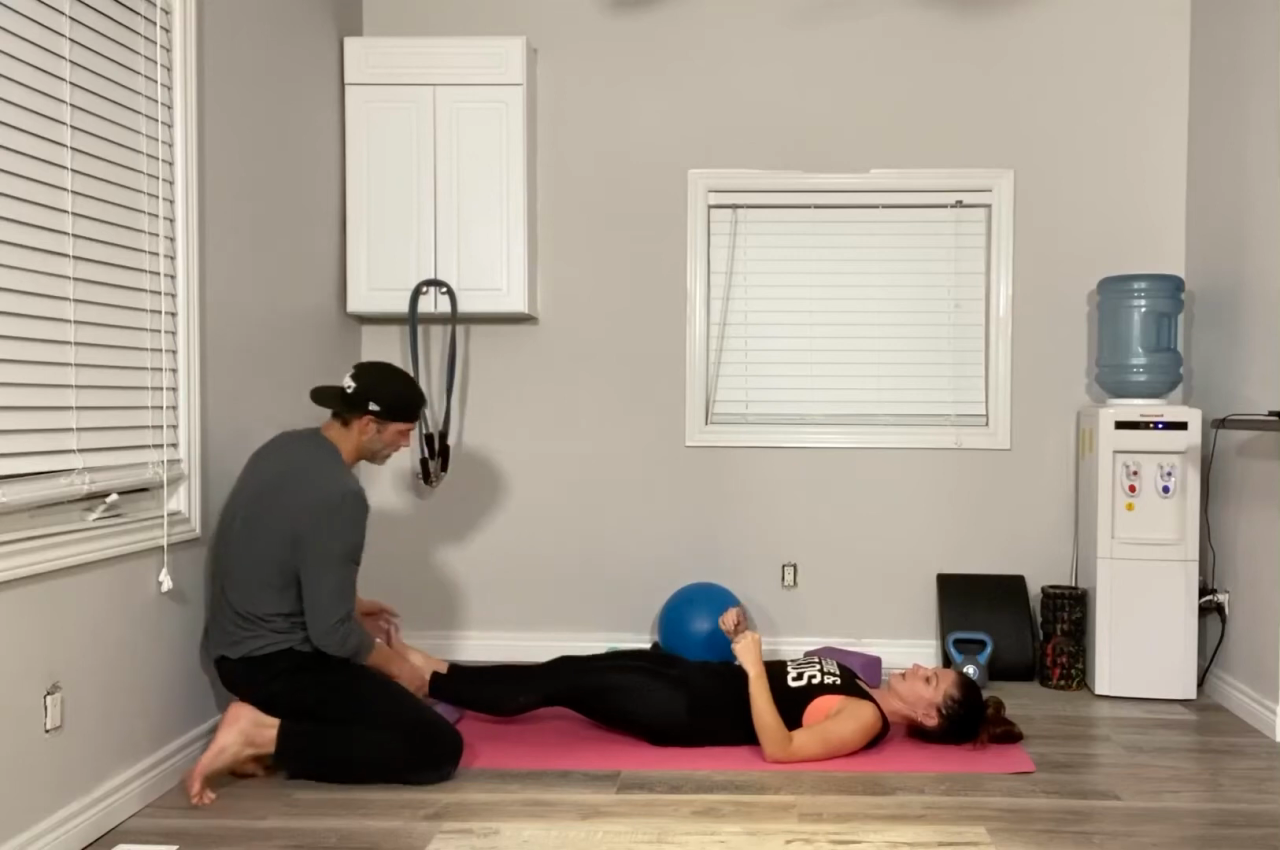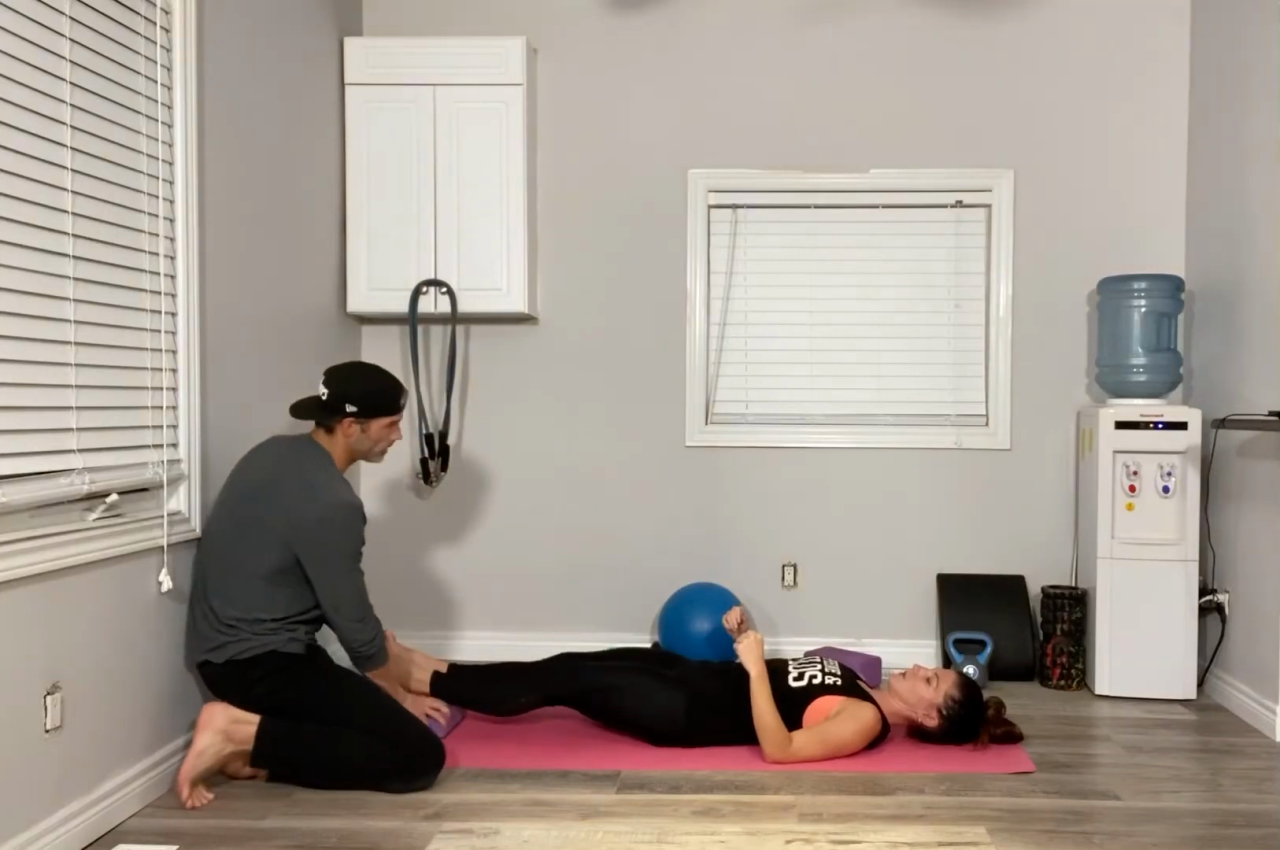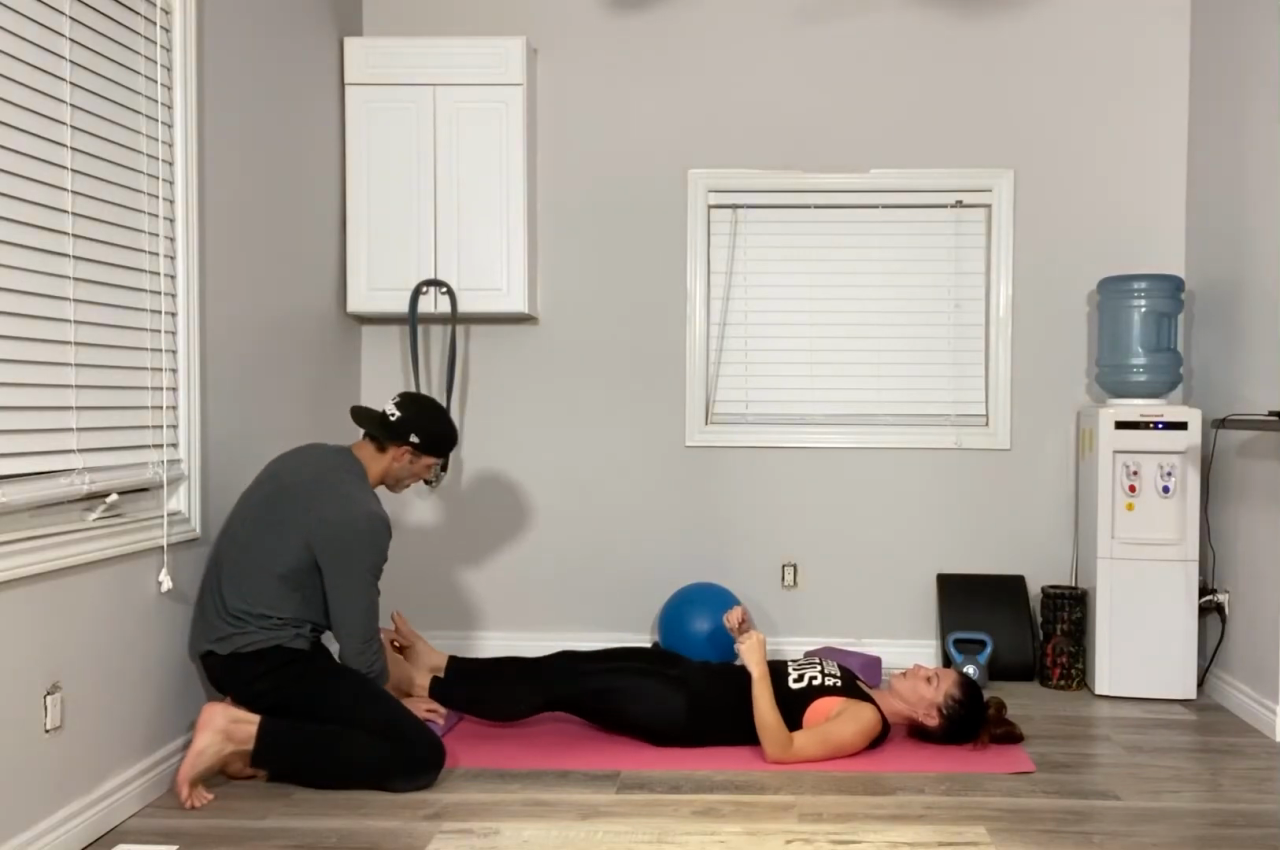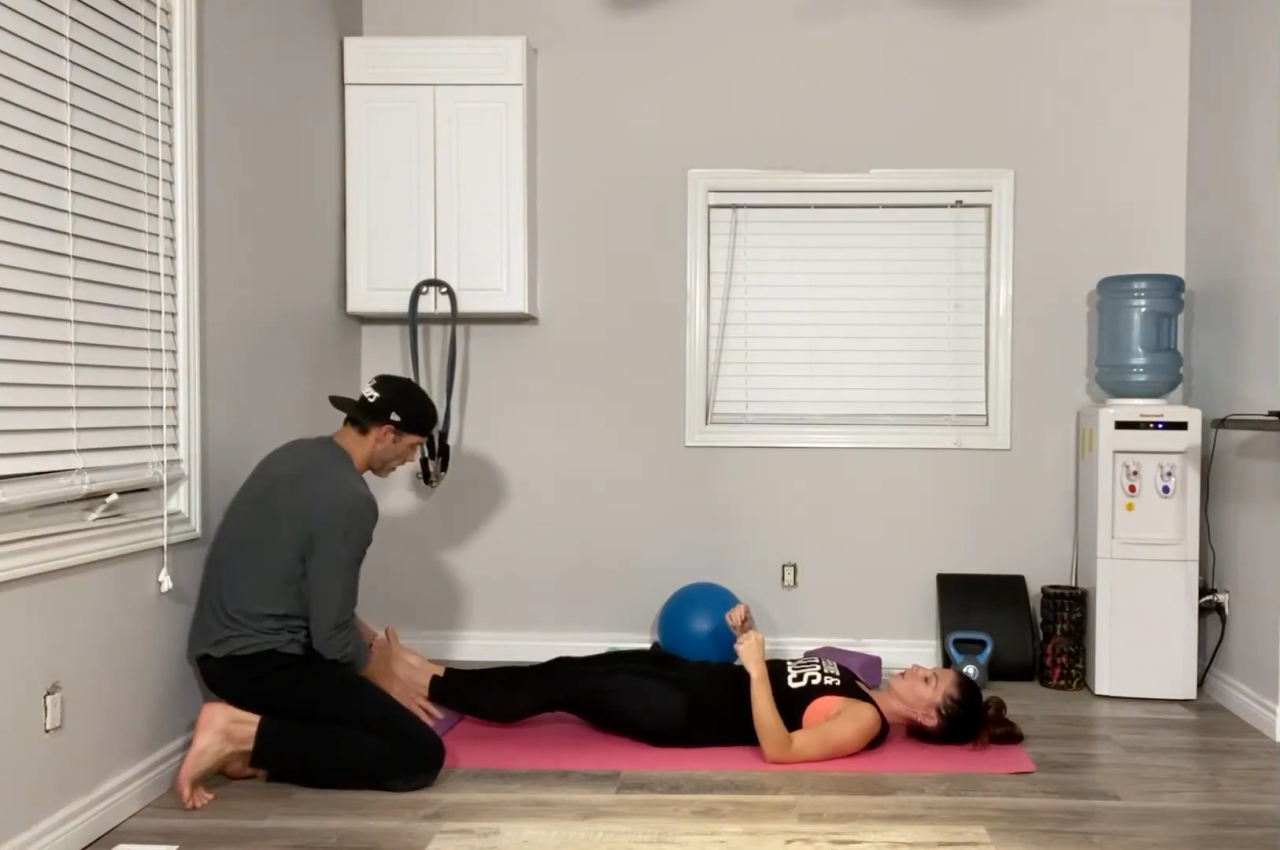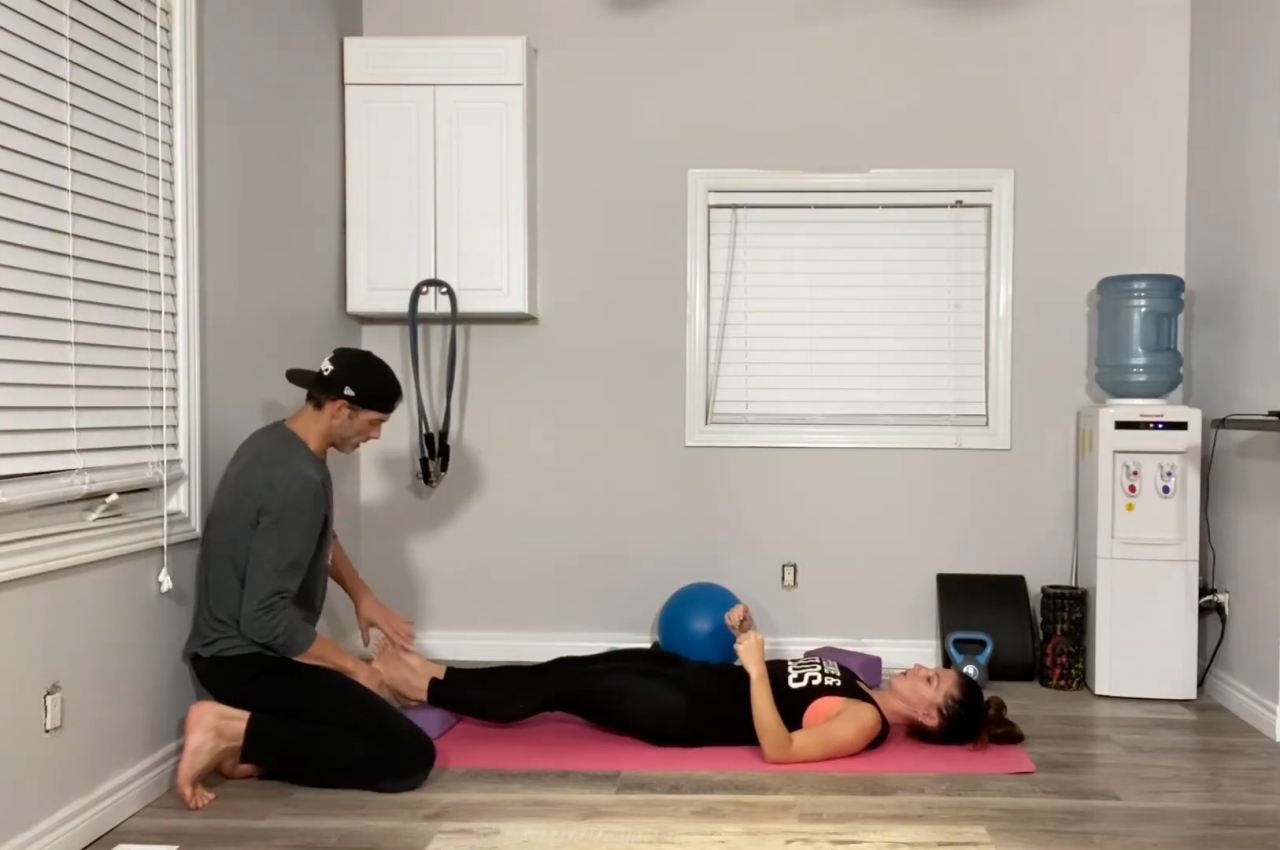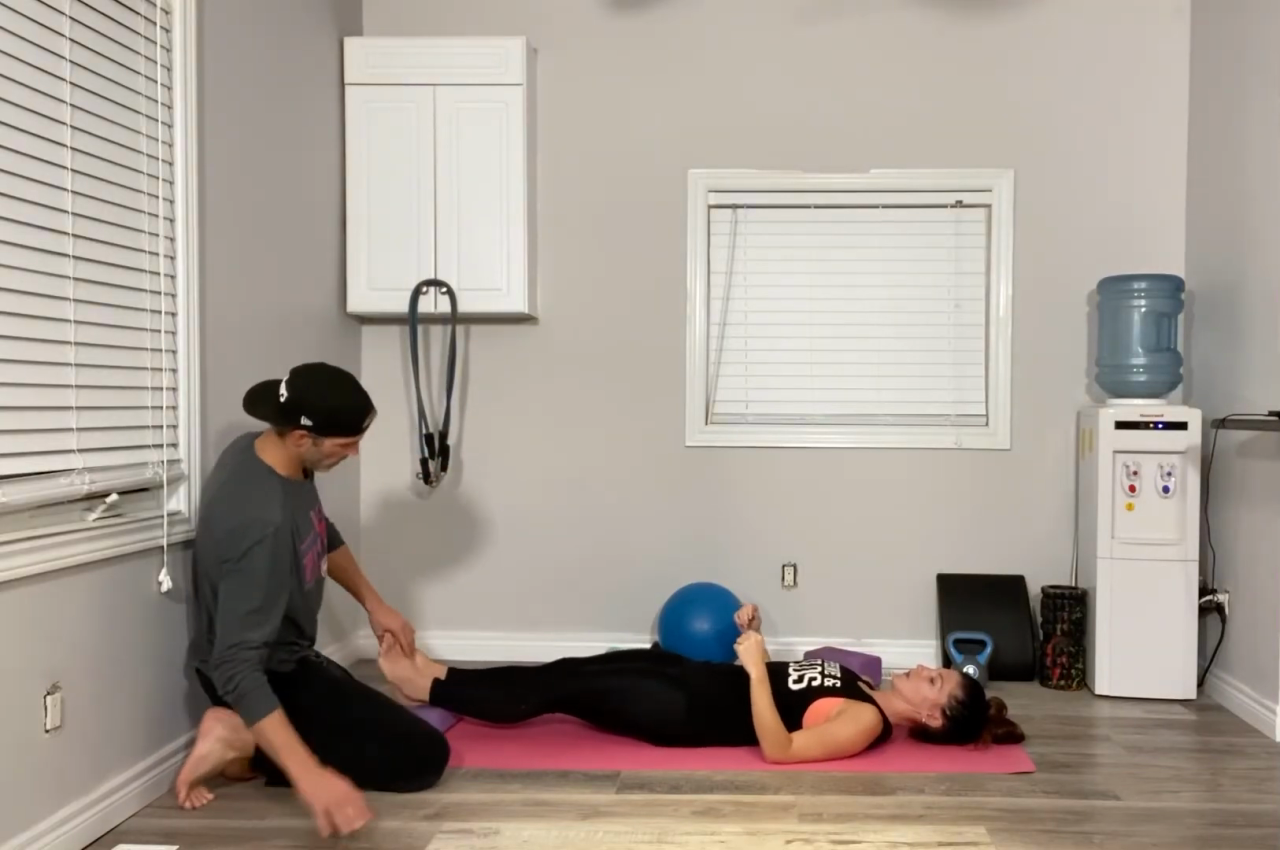
dt=0.7s
person 1, frame 1
left shoulder: (866, 721)
right shoulder: (860, 688)
left elbow: (778, 746)
left wrist: (752, 665)
right wrist: (743, 638)
left hip: (699, 713)
right hip: (704, 677)
left knee: (568, 685)
right knee: (572, 668)
left ankle: (429, 683)
right ankle: (439, 670)
person 1, frame 2
left shoulder: (866, 721)
right shoulder: (862, 688)
left elbow: (779, 747)
left wrist: (755, 665)
right wrist: (747, 637)
left hip: (701, 714)
right hip: (705, 677)
left knee: (570, 683)
right knee: (571, 665)
left ankle: (430, 685)
right ankle: (440, 672)
person 1, frame 3
left shoulder: (866, 723)
right shoulder: (858, 687)
left elbow: (779, 747)
left wrist: (755, 664)
right wrist: (747, 638)
left hip: (700, 712)
right hip: (705, 677)
left knee: (570, 687)
right knee: (569, 665)
left ankle: (426, 689)
right ankle: (440, 666)
person 1, frame 4
left shoulder: (866, 722)
right shoulder: (863, 689)
left elbow: (780, 747)
left wrist: (754, 667)
right wrist: (750, 638)
left hip: (701, 713)
right hip: (706, 677)
left knee: (573, 690)
right knee: (569, 669)
left ankle: (431, 688)
right ankle: (438, 676)
person 1, frame 5
left shoulder: (865, 724)
right shoulder: (862, 690)
left elbow: (778, 747)
left wrist: (754, 666)
right wrist: (750, 637)
left hip: (700, 713)
right hip: (706, 678)
left knee: (569, 690)
right knee: (573, 669)
left ankle: (428, 689)
right ankle: (440, 676)
person 1, frame 6
left shoulder: (867, 723)
right shoulder: (865, 691)
left elbow: (778, 748)
left wrist: (754, 666)
right wrist: (753, 638)
left hip: (699, 714)
right hip: (705, 677)
left knee: (567, 692)
right knee: (575, 669)
left ankle: (429, 689)
right ankle: (443, 675)
person 2, frame 1
left shoulder: (285, 447)
right shoulder: (338, 495)
right elbow: (332, 633)
left wrist: (351, 607)
right wrist: (393, 665)
left hip: (237, 649)
right hip: (277, 659)
left knee: (373, 706)
right knee: (438, 749)
left ankle: (266, 712)
right ankle: (263, 736)
person 2, frame 2
left shoulder: (279, 452)
right shoulder: (330, 504)
right elbow: (354, 623)
left wrist: (393, 654)
right wrist: (396, 694)
left hip: (225, 649)
right hip: (259, 660)
left knee: (363, 719)
right knee: (419, 756)
left ankle: (248, 722)
right ankle: (242, 734)
person 2, frame 3
left shoulder: (310, 459)
right shoulder: (359, 516)
right elbow: (358, 647)
left wrist: (398, 674)
right wrist: (392, 700)
left hip: (227, 644)
right hip: (261, 656)
left knee: (366, 717)
right knee: (420, 755)
left ankle: (252, 715)
right ankle: (242, 734)
person 2, frame 4
left shoulder: (296, 456)
right shoulder: (348, 499)
right elbow: (331, 633)
left wrist: (379, 646)
right wrist: (390, 685)
left hip: (222, 649)
right hip: (261, 659)
left knee: (363, 719)
right knee: (420, 755)
left ankle: (249, 728)
right ankle: (244, 735)
person 2, frame 5
left shoulder: (275, 443)
right shoulder: (296, 480)
right elbow: (265, 617)
left wrist: (362, 595)
right wrist: (353, 667)
left hip: (231, 651)
right hip: (249, 661)
left knee: (367, 721)
right knee: (410, 756)
left ankle: (247, 741)
right ankle: (234, 731)
person 2, frame 6
left shoulder: (261, 451)
right shoulder: (260, 521)
left elbow: (325, 536)
right elbow: (237, 666)
left wrist: (371, 601)
right wrist: (308, 775)
left hip: (280, 653)
right hip: (269, 672)
left knee: (353, 696)
right knee: (424, 756)
left ankle: (252, 740)
right ankle: (241, 740)
